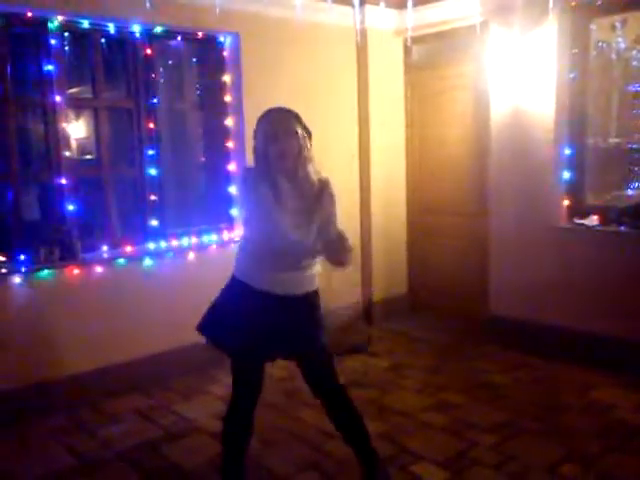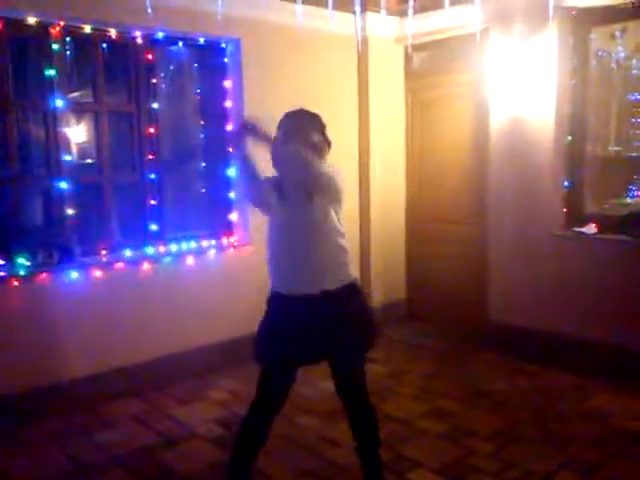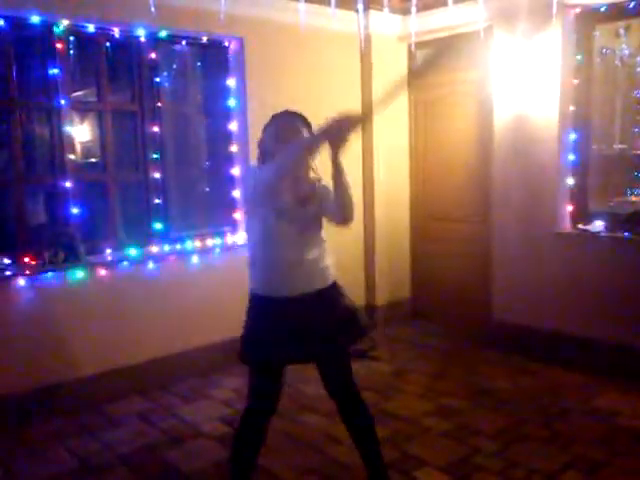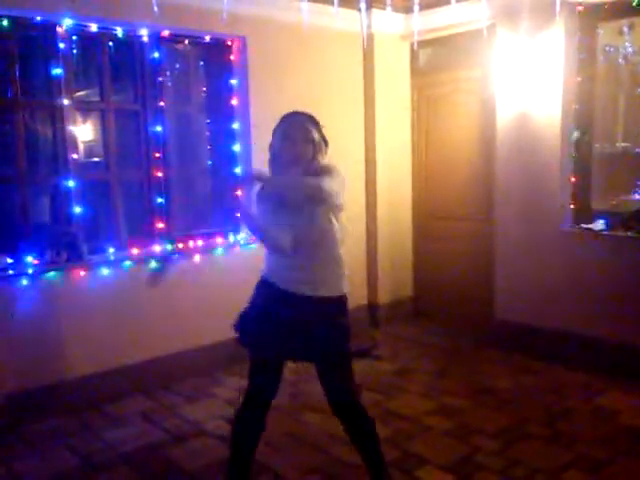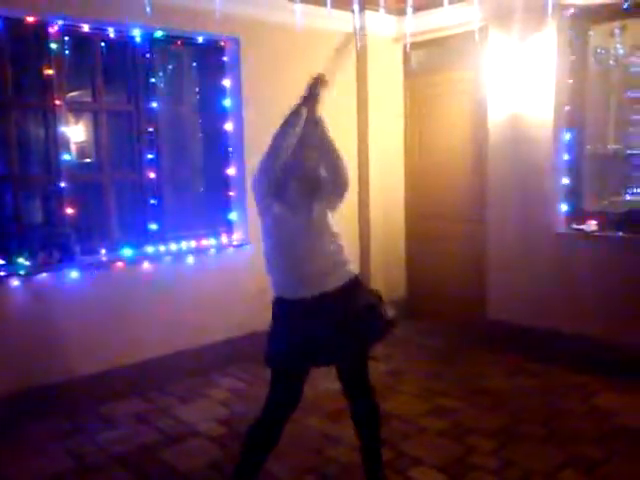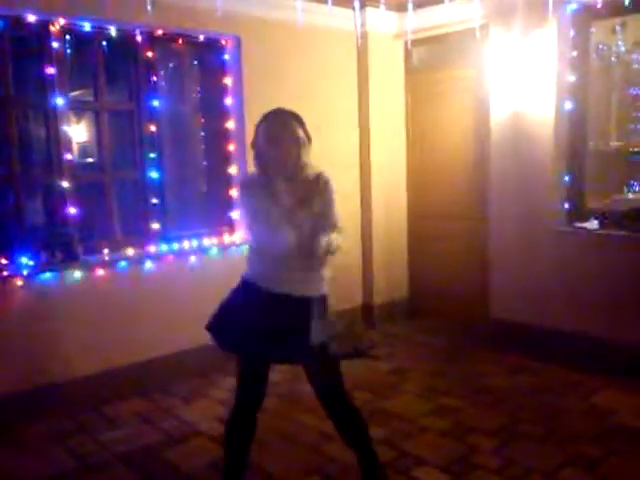
dt=0.4s
person 1, frame 1
left shoulder: (320, 188)
right shoulder: (252, 180)
left elbow: (333, 242)
right elbow: (275, 235)
left wrist: (338, 247)
right wrist: (319, 246)
left hip: (300, 302)
right hip: (251, 299)
left knee: (331, 390)
right knee: (245, 396)
person 1, frame 2
left shoulder: (327, 189)
right shoulder: (274, 189)
left elbow: (315, 170)
right elbow: (260, 197)
left wrist: (266, 136)
right wrist: (244, 151)
left hip: (338, 302)
right hip: (289, 306)
left knee: (355, 394)
right knee: (267, 403)
person 1, frame 3
left shoulder: (318, 189)
right shoulder: (256, 181)
left elbow: (344, 217)
right elbow: (277, 173)
left wrist: (336, 152)
right wrist: (322, 133)
left hip: (321, 303)
right hip: (270, 307)
left knee: (346, 394)
right knee: (261, 404)
person 1, frame 4
left shoulder: (330, 179)
right shoulder: (267, 195)
left elbow: (318, 191)
right elbow: (278, 245)
left wrist: (269, 177)
right wrist: (247, 215)
left hip: (325, 305)
right hip: (275, 302)
left knee: (344, 400)
right knee: (257, 398)
person 1, frame 5
left shoulder: (321, 186)
right shoulder: (265, 187)
left elbow: (340, 185)
right elbow: (277, 157)
left wrist: (316, 120)
right wrist: (302, 108)
left hip: (343, 299)
right hip: (295, 308)
left knee: (359, 392)
right knee: (281, 403)
person 1, frame 6
left shoulder: (320, 185)
right shoulder: (251, 187)
left elbow: (328, 236)
right elbow: (266, 237)
left wrist: (318, 249)
right wrist: (299, 249)
left hip: (305, 303)
right hip: (257, 302)
left knee: (333, 396)
right knee: (247, 398)
